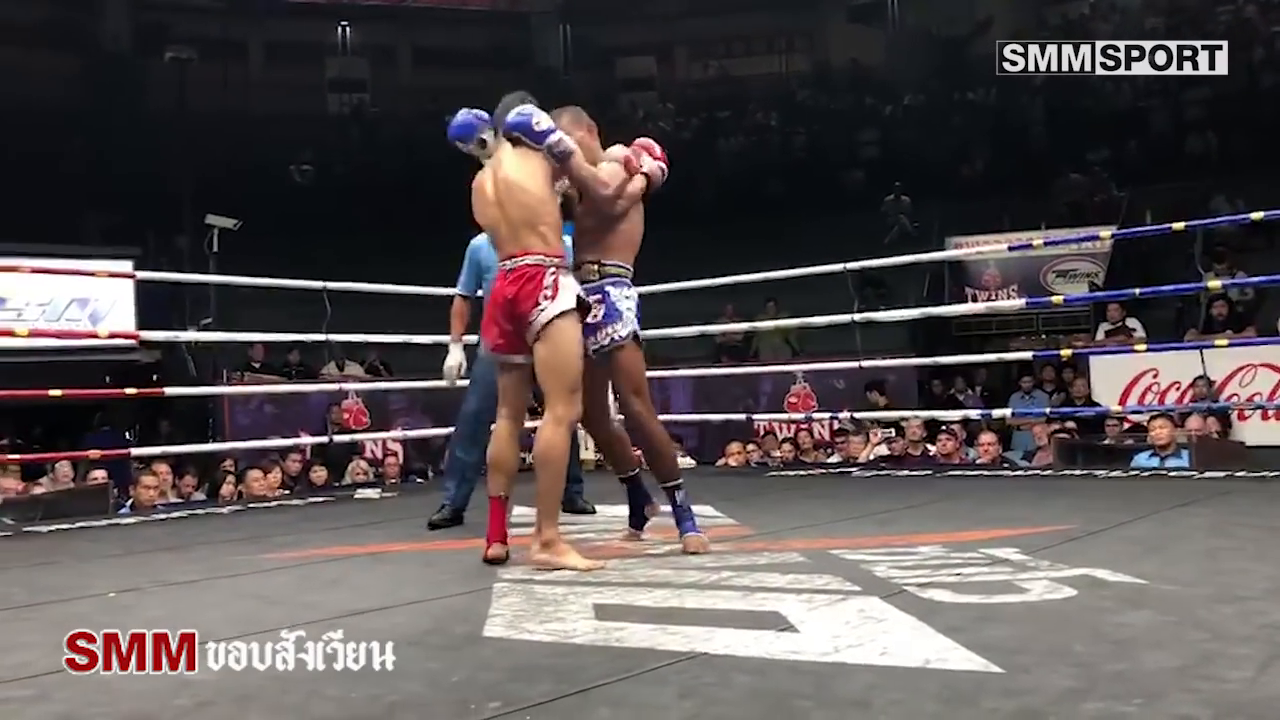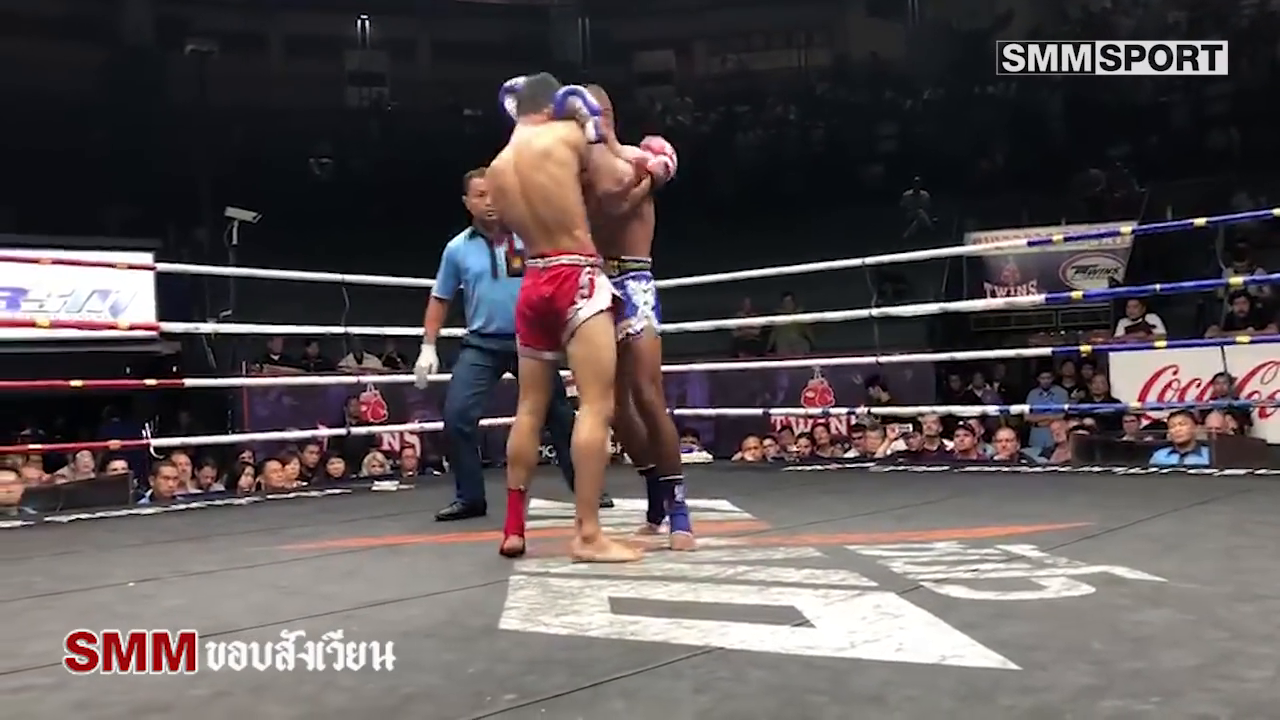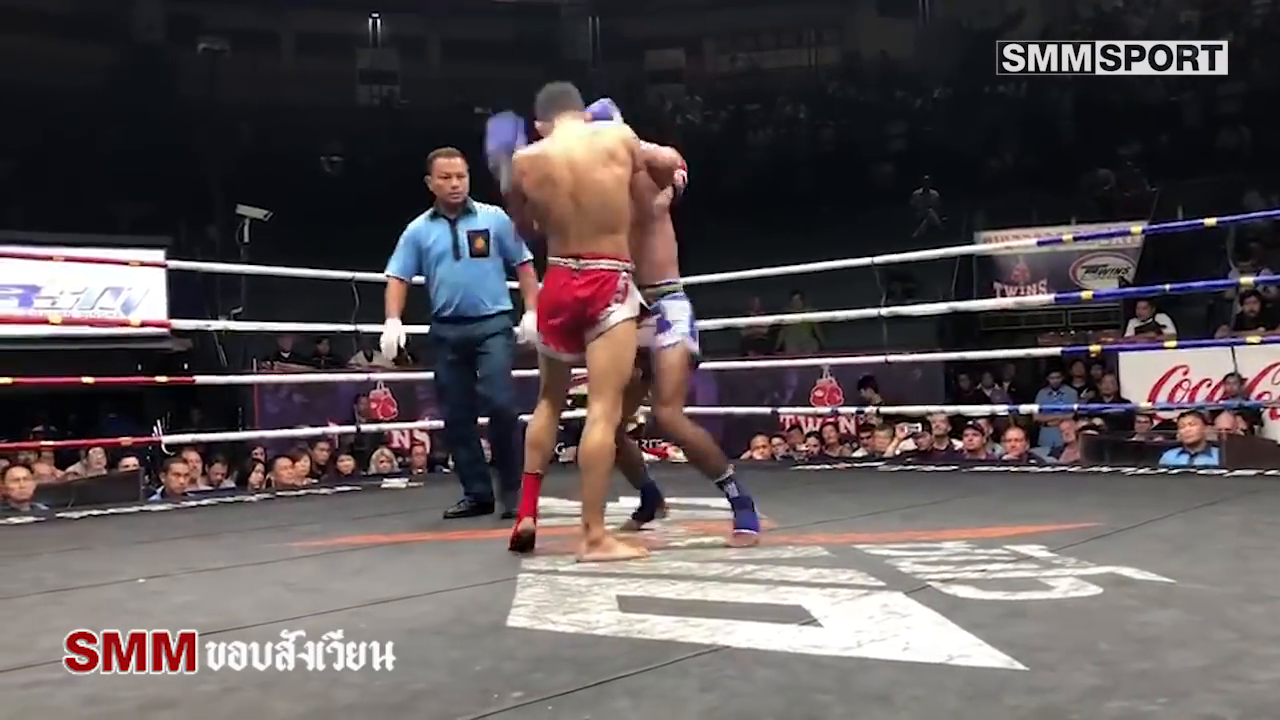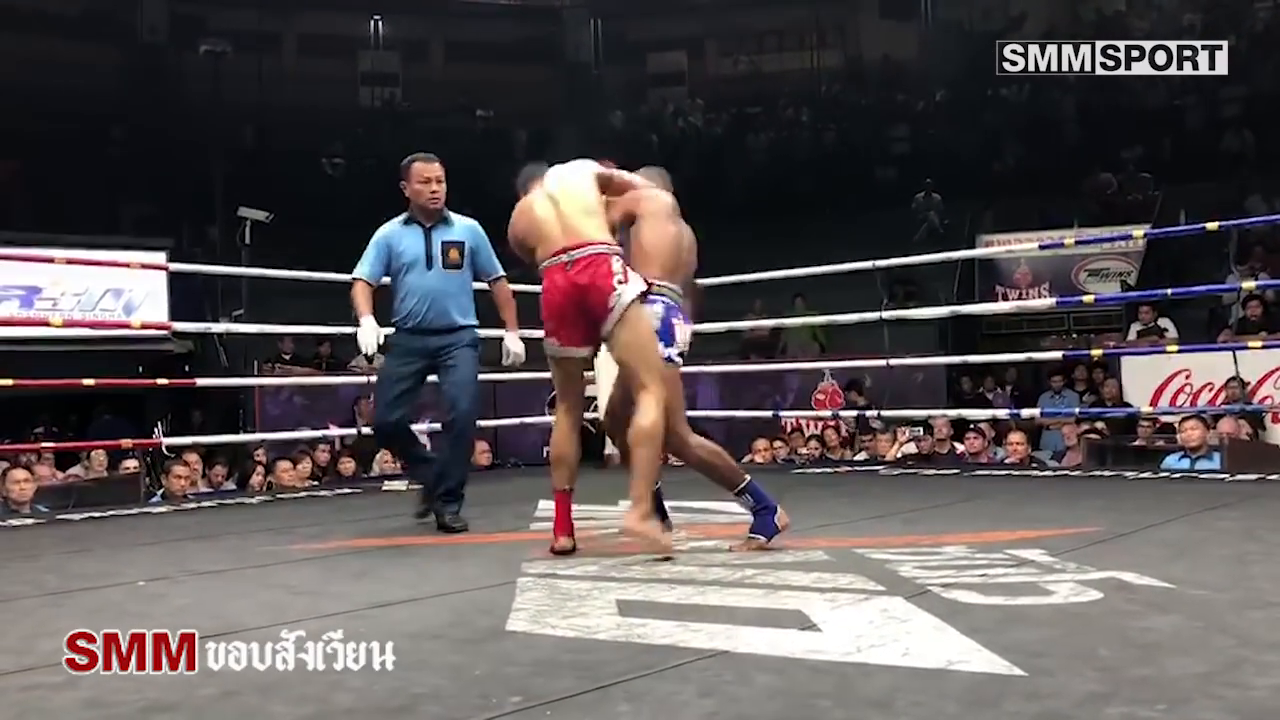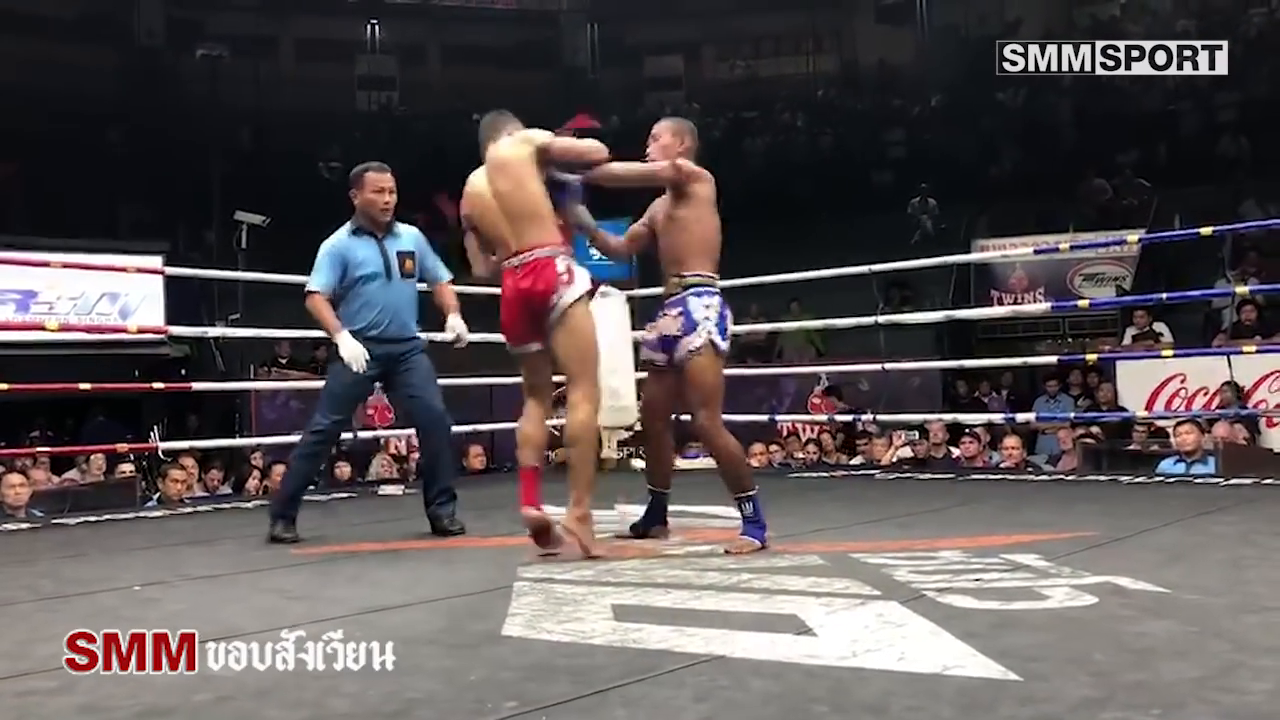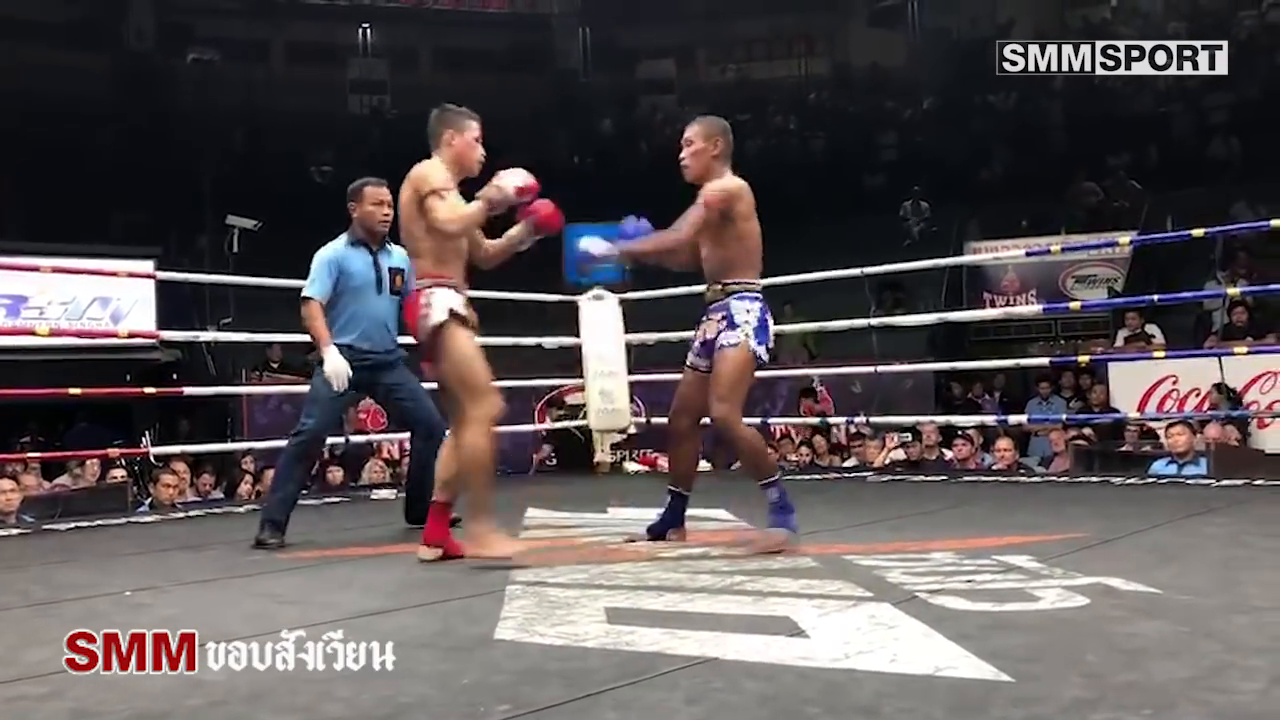
dt=0.3s
person 1, frame 1
left shoulder: (480, 181)
right shoulder: (537, 144)
left hip: (504, 287)
right hip: (544, 284)
left knee: (509, 415)
right knee: (563, 410)
left ankle: (496, 536)
right ankle: (548, 540)
person 1, frame 2
left shoulder: (495, 170)
right shoulder: (567, 135)
right elbow: (610, 184)
right wrist: (596, 134)
left hip: (534, 285)
right hip: (576, 281)
left knee: (530, 410)
right knee: (596, 407)
left ankle: (513, 529)
right ankle: (587, 534)
person 1, frame 3
left shoulder: (526, 161)
right shoulder: (617, 135)
right elbow: (670, 165)
left hip: (558, 283)
right hip: (609, 285)
left knee: (549, 399)
right knee: (605, 410)
left ankle: (526, 514)
right ankle: (594, 536)
person 1, frame 4
left shoulder: (518, 218)
right shoulder: (581, 169)
right elbow: (643, 190)
left hip: (558, 287)
right hip: (605, 271)
left knee: (567, 410)
right knee: (653, 391)
left ankle: (563, 529)
right ankle: (641, 510)
person 1, frame 5
left shoulder: (468, 194)
right shoulder: (524, 143)
left elbow: (482, 269)
right elbow: (596, 153)
right wrist: (567, 155)
left hip: (514, 286)
right hip: (552, 274)
left knee: (538, 400)
right knee: (584, 393)
left ankle: (531, 501)
right ankle: (578, 512)
person 1, frame 6
left shoulder: (440, 187)
right shoulder: (428, 173)
left elbow: (485, 254)
right elbow: (450, 223)
left wrist: (525, 229)
right wrist: (491, 199)
left hip: (444, 307)
right hip: (435, 304)
left knee: (464, 425)
right knee: (485, 408)
left ankle: (436, 536)
right ankle: (480, 527)
person 2, frame 1
left shoulder: (621, 157)
right shoulder: (579, 183)
left elbow: (606, 197)
left hip: (612, 294)
right hip: (581, 297)
left knee: (637, 409)
right knee: (593, 415)
left ankle: (683, 513)
right ankle: (640, 500)
person 2, frame 2
left shoulder: (634, 158)
left elbow: (616, 202)
left hip: (632, 287)
left knee: (649, 400)
right knee: (616, 409)
left ankle: (677, 509)
right ankle: (658, 497)
person 2, frame 3
left shoulder: (641, 177)
left hip: (667, 308)
right hip: (639, 314)
left knee: (668, 418)
left ankle: (743, 508)
right ankle: (651, 500)
person 2, frame 4
left shoulder: (651, 196)
right shoulder: (684, 234)
left elbow: (604, 224)
left hip: (652, 313)
right hip: (665, 315)
left knee: (675, 437)
right knee: (617, 422)
left ankle: (766, 511)
right ankle: (654, 512)
person 2, frame 5
left shoulder: (694, 177)
right shoulder: (660, 207)
left elbow: (632, 174)
right elbow: (620, 249)
left wrist: (580, 173)
right wrist: (582, 222)
left hip: (700, 307)
right hip: (673, 309)
left knee: (707, 422)
right knee: (653, 418)
left ankle: (755, 521)
right ankle: (656, 515)
person 2, frame 6
left shoulder: (727, 189)
right shoulder: (711, 197)
left elbow: (675, 240)
right elbow: (685, 256)
left wrist: (613, 250)
right wrist: (642, 245)
left hip: (741, 311)
right hip: (717, 315)
left knee: (724, 415)
right knee: (680, 419)
left ankle: (782, 510)
right ankle: (673, 519)
person 3, frame 1
left shoulder: (559, 241)
right shoulder: (481, 246)
right elbow: (464, 298)
right wrist: (455, 345)
right knee: (473, 416)
left ankle: (571, 493)
right ankle: (454, 502)
person 3, frame 2
right shoulder: (458, 249)
right elbow: (440, 299)
right wrist: (428, 348)
right hip: (480, 345)
left knee: (559, 416)
right knee: (456, 415)
right ankle: (470, 496)
person 3, frame 3
left shoulder: (494, 218)
right shoulder: (418, 230)
left elbow: (523, 265)
right elbow: (397, 279)
left wrist: (531, 312)
right wrist: (392, 321)
left hip: (492, 325)
right hip: (446, 331)
left knee: (499, 401)
right knee: (457, 417)
left ankle: (510, 487)
right ankle: (479, 493)
person 3, frame 4
left shoulder: (468, 230)
right shoulder: (389, 235)
left elbow: (497, 281)
right elbow: (361, 281)
left wrist: (511, 331)
right wrist: (366, 320)
left hip: (458, 338)
right hip: (408, 340)
left knee: (460, 415)
right knee: (387, 421)
left ankle: (448, 502)
right ankle: (430, 478)
person 3, frame 5
left shoulder: (412, 238)
right shoulder: (339, 244)
left elbow: (439, 281)
right elbow: (315, 297)
left wrist: (453, 316)
right wrist: (341, 337)
left hip: (406, 349)
right hip: (356, 348)
left knee: (435, 419)
right knee: (324, 429)
left ankle: (442, 509)
right ankle: (283, 514)
person 3, frame 6
left shoulder: (399, 256)
right shoulder: (333, 254)
right elbow: (311, 305)
right wrist: (328, 351)
left hip: (389, 360)
right hip: (343, 360)
left knee: (430, 423)
right knee: (310, 433)
right ankle: (273, 522)
